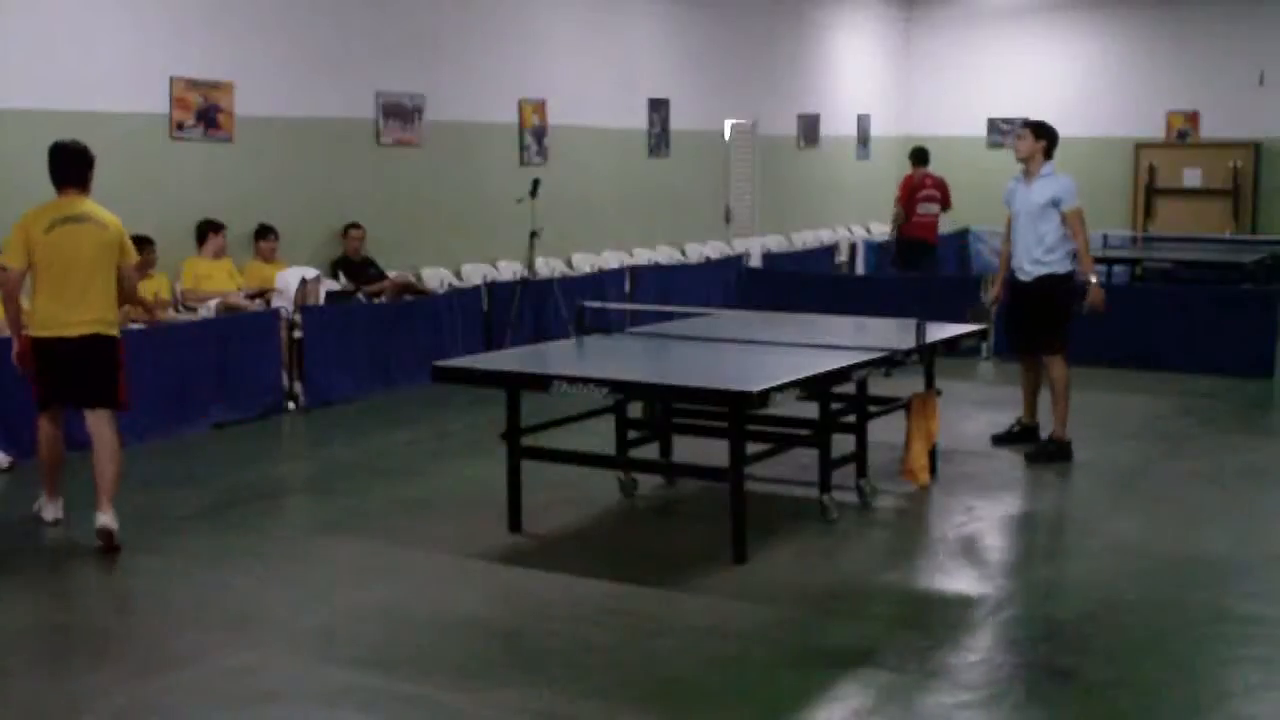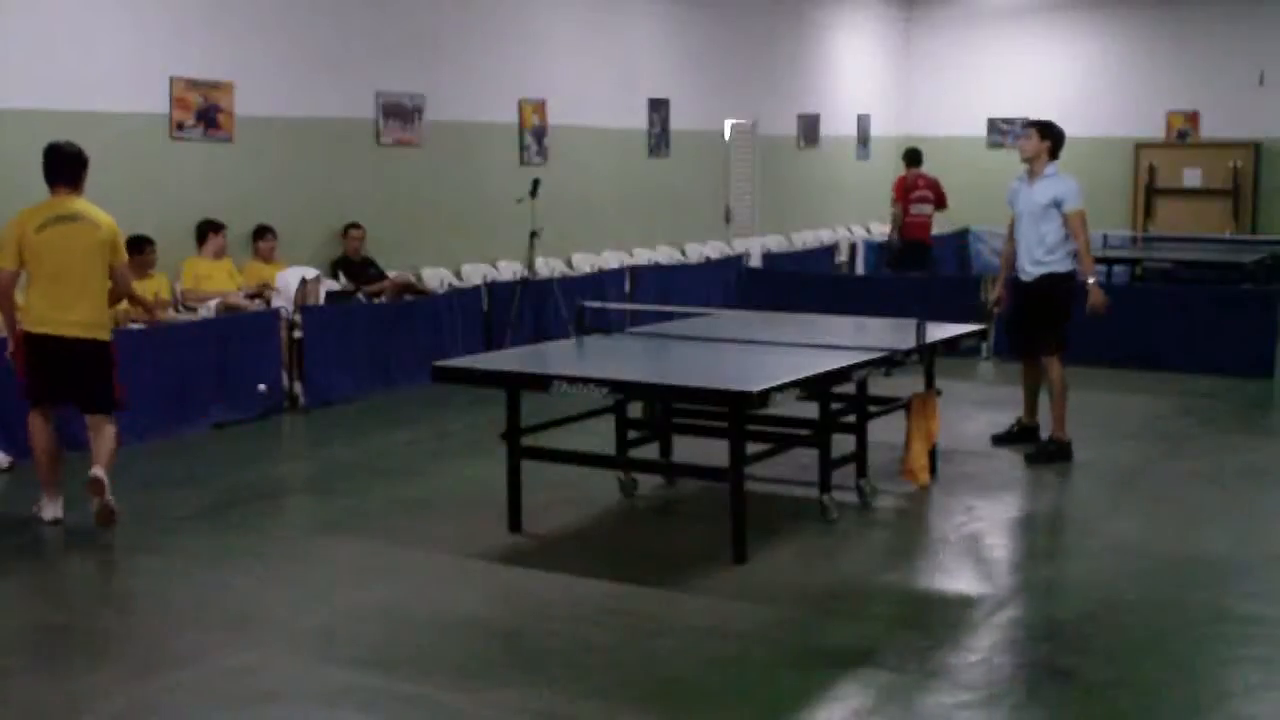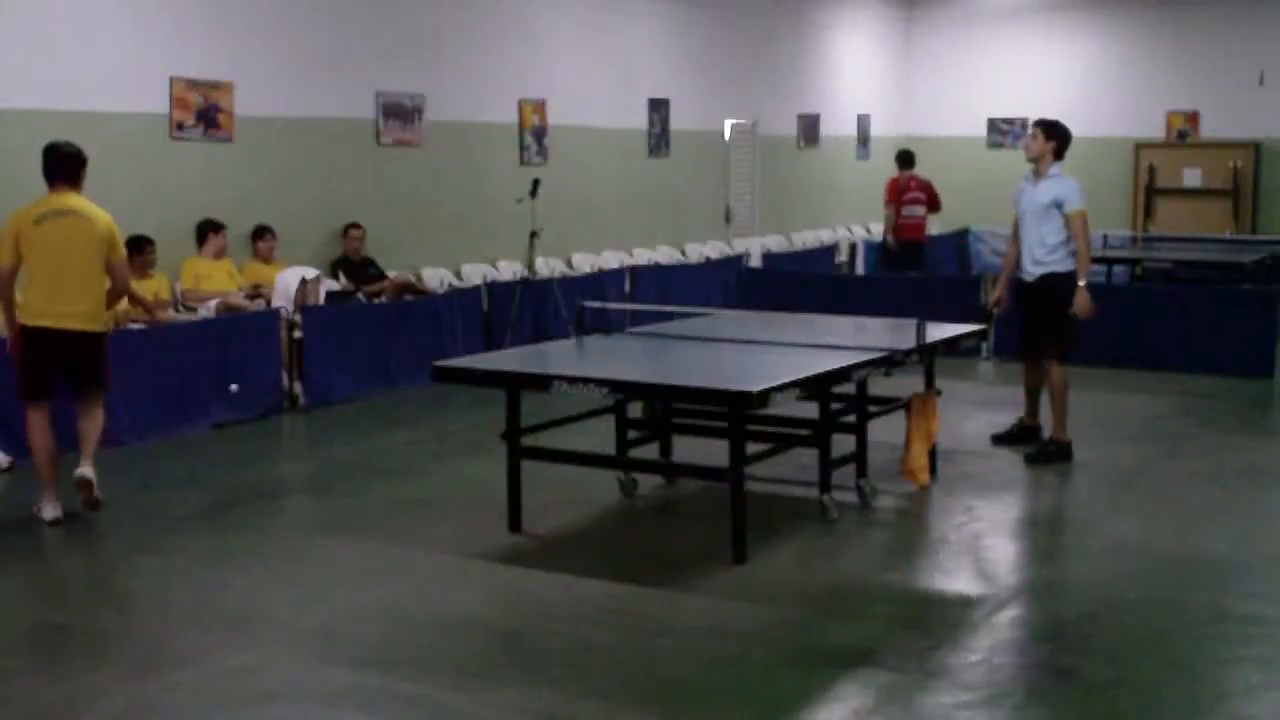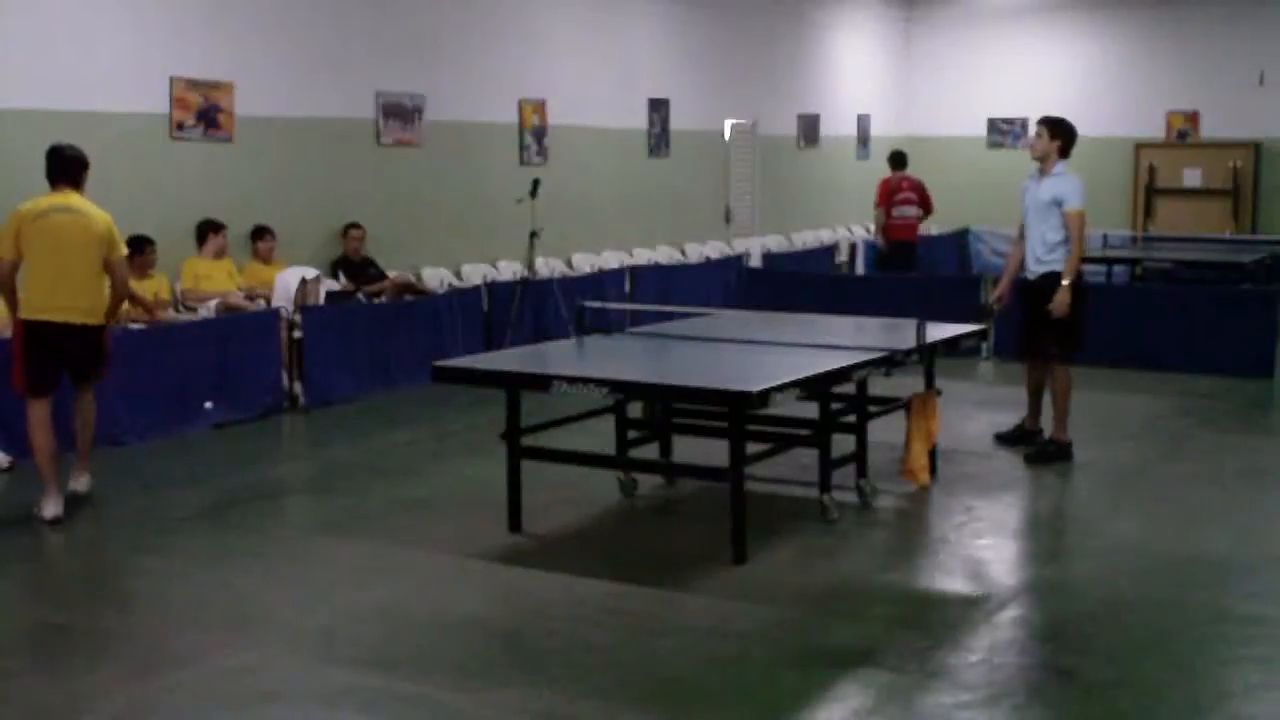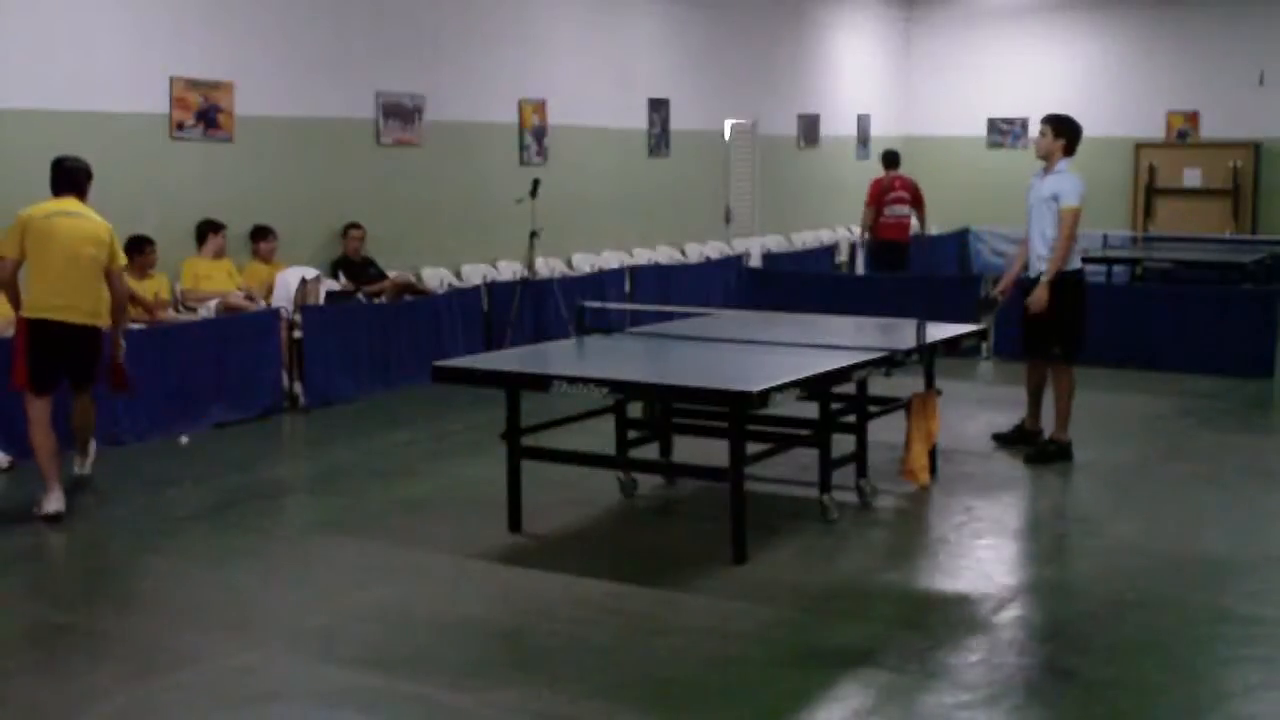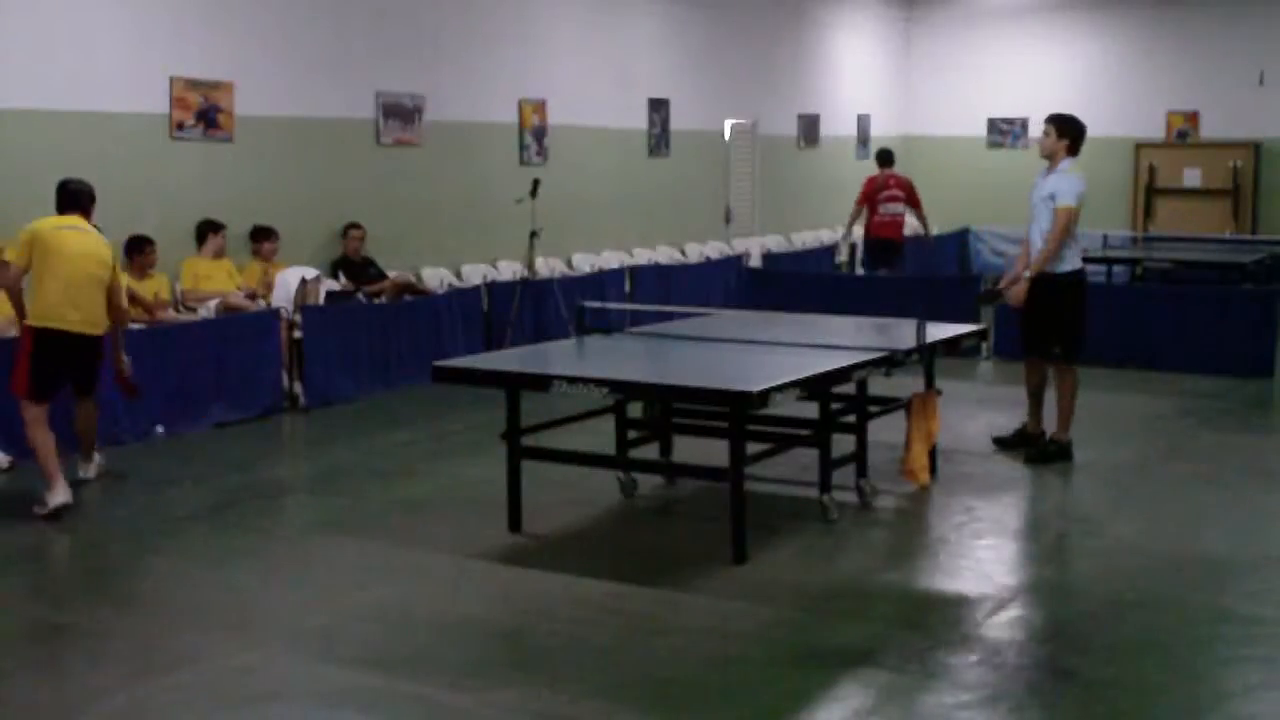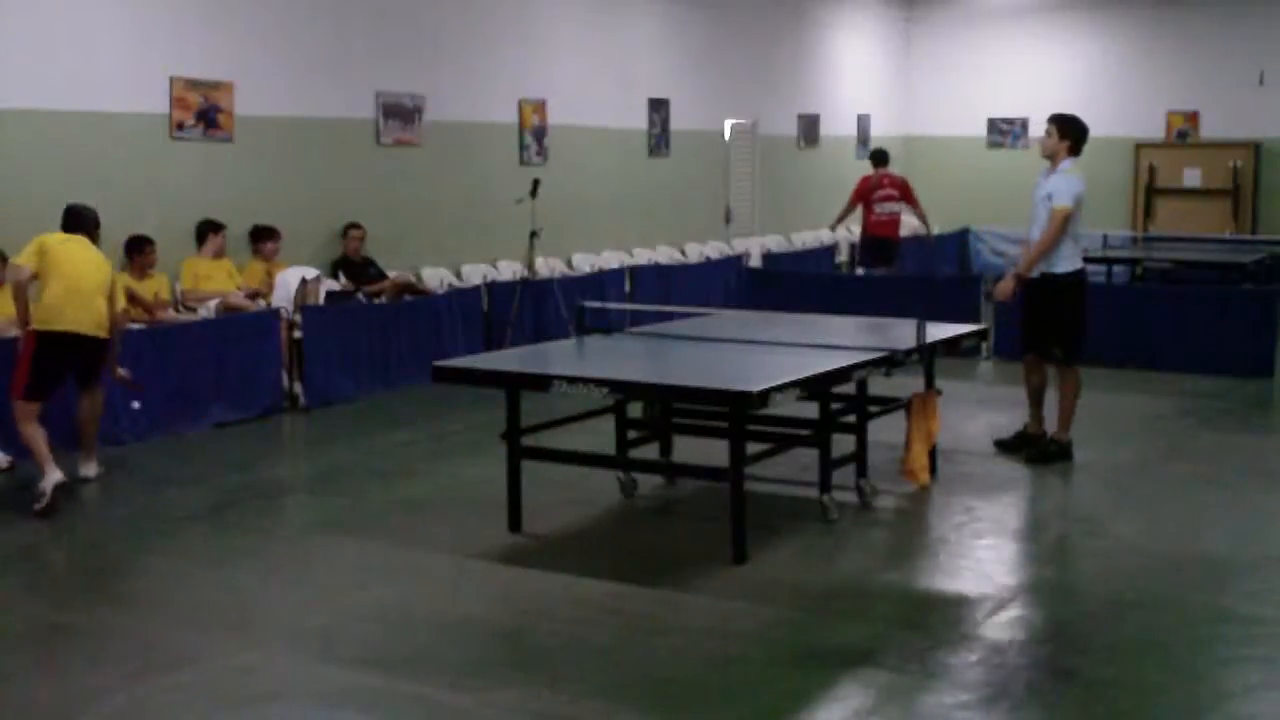
dt=0.1s
person 1, frame 1
right shoulder: (111, 224)
right elbow: (129, 290)
left hip: (48, 335)
right hip: (99, 336)
left knee: (49, 419)
right knee: (102, 426)
left ankle: (52, 502)
right ankle: (105, 511)
person 1, frame 2
right shoulder: (105, 223)
right elbow: (124, 289)
left hip: (41, 334)
right hip: (93, 335)
left knee: (41, 415)
right knee: (102, 421)
left ankle: (52, 500)
right ankle: (99, 473)
person 1, frame 3
right shoulder: (102, 219)
right elbow: (122, 286)
left hip: (37, 327)
right hip: (89, 328)
left knee: (38, 411)
right knee: (91, 404)
left ankle: (50, 501)
right ankle: (86, 466)
person 1, frame 4
right shoulder: (101, 218)
right elbow: (120, 284)
right wrist: (106, 319)
left hip: (39, 320)
right hip: (87, 321)
left knee: (38, 407)
right knee: (84, 393)
left ankle: (51, 497)
right ankle: (80, 475)
person 1, frame 5
right shoulder: (102, 226)
right elbow: (120, 293)
right wrist: (117, 335)
left hip: (40, 319)
right hip: (88, 322)
left knee: (38, 406)
right knee: (82, 393)
left ankle: (53, 493)
right ankle: (82, 458)
person 1, frame 6
left shoulder: (37, 230)
right shoulder: (102, 243)
right elbow: (118, 308)
right wrist: (119, 352)
left hip: (45, 326)
right hip: (90, 330)
left knee: (35, 413)
right knee: (85, 395)
left ankle: (58, 488)
right ankle: (88, 461)
person 1, frame 7
left shoulder: (45, 242)
right shoulder: (102, 260)
left elbow: (20, 280)
right elbow: (113, 319)
left wrist: (26, 326)
right wrist: (114, 365)
left hip: (50, 328)
right hip: (95, 332)
left knee: (25, 413)
right knee: (91, 389)
left ankle: (50, 471)
right ankle: (88, 462)
person 2, frame 1
left shoulder: (1061, 185)
right shoulder: (1014, 187)
left elbow: (1079, 235)
left wrist: (1092, 280)
right wrist: (999, 282)
left hip: (1052, 280)
right hip: (1020, 281)
left knee: (1052, 355)
right knee: (1027, 355)
left ankle: (1060, 438)
right ankle: (1028, 423)
person 2, frame 2
left shoulder: (1064, 185)
right shoulder: (1017, 187)
left elbow: (1080, 237)
left wrist: (1092, 282)
right wrist: (1000, 283)
left hip: (1054, 281)
right hip: (1024, 281)
left knee: (1049, 356)
right knee: (1028, 356)
left ankle: (1060, 439)
right ankle: (1029, 424)
person 2, frame 3
left shoulder: (1066, 186)
right shoulder: (1024, 187)
left elbow: (1080, 239)
left wrist: (1082, 286)
right wrist: (1002, 284)
left hip: (1055, 281)
right hip: (1027, 281)
left knee: (1050, 358)
right knee: (1030, 357)
left ankle: (1060, 439)
right ankle: (1029, 423)
person 2, frame 4
left shoulder: (1068, 184)
right shoulder: (1030, 184)
left elbow: (1076, 240)
left wrist: (1066, 287)
right wrist: (1005, 282)
left hip: (1056, 281)
right hip: (1033, 280)
left knee: (1056, 361)
right knee: (1033, 357)
left ankle: (1060, 439)
right ankle: (1031, 425)
person 2, frame 5
left shoulder: (1068, 182)
right shoulder: (1037, 181)
left elbow: (1065, 237)
left wrist: (1046, 283)
right wrist: (1010, 277)
left hip: (1057, 281)
right hip: (1035, 278)
left knee: (1059, 361)
right knee: (1035, 357)
left ankle: (1061, 439)
right ankle: (1031, 426)
person 2, frame 6
left shoulder: (1069, 180)
right shoulder: (1044, 179)
left elbow: (1057, 237)
left wrist: (1025, 280)
right wrist: (1013, 274)
left hip: (1061, 280)
right hip: (1040, 279)
left knee: (1062, 362)
right knee: (1033, 357)
left ankle: (1061, 440)
right ankle: (1032, 429)
person 2, frame 7
left shoulder: (1068, 181)
right shoulder: (1047, 178)
left elbow: (1049, 237)
left wrist: (1015, 278)
right wrist: (1014, 273)
left hip: (1062, 280)
right hip: (1039, 279)
left knee: (1064, 362)
right knee: (1031, 357)
left ankle: (1061, 440)
right ankle: (1034, 429)
